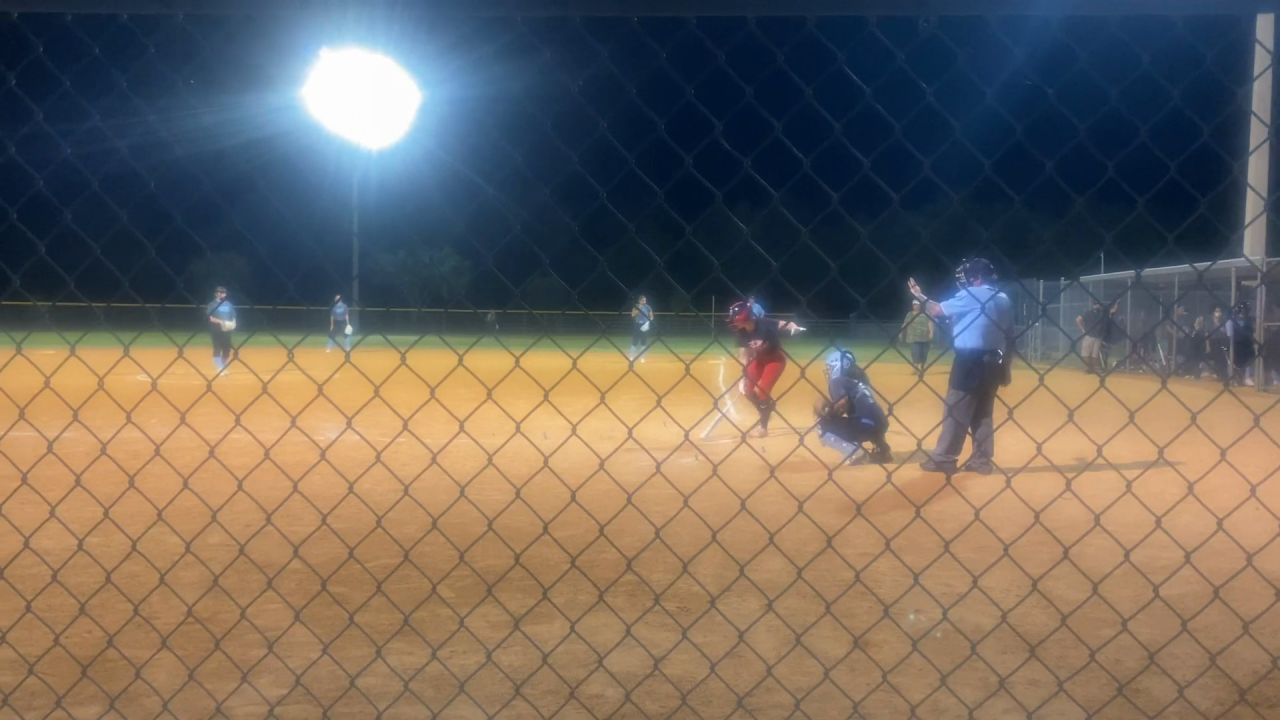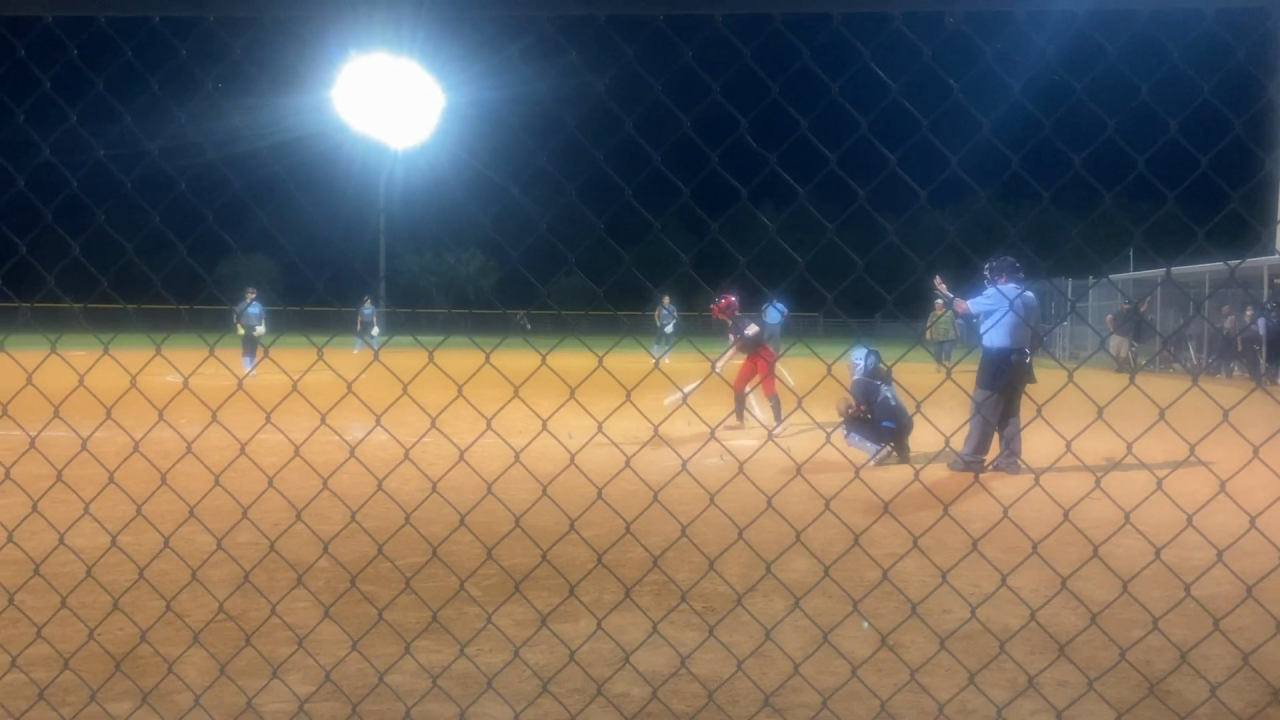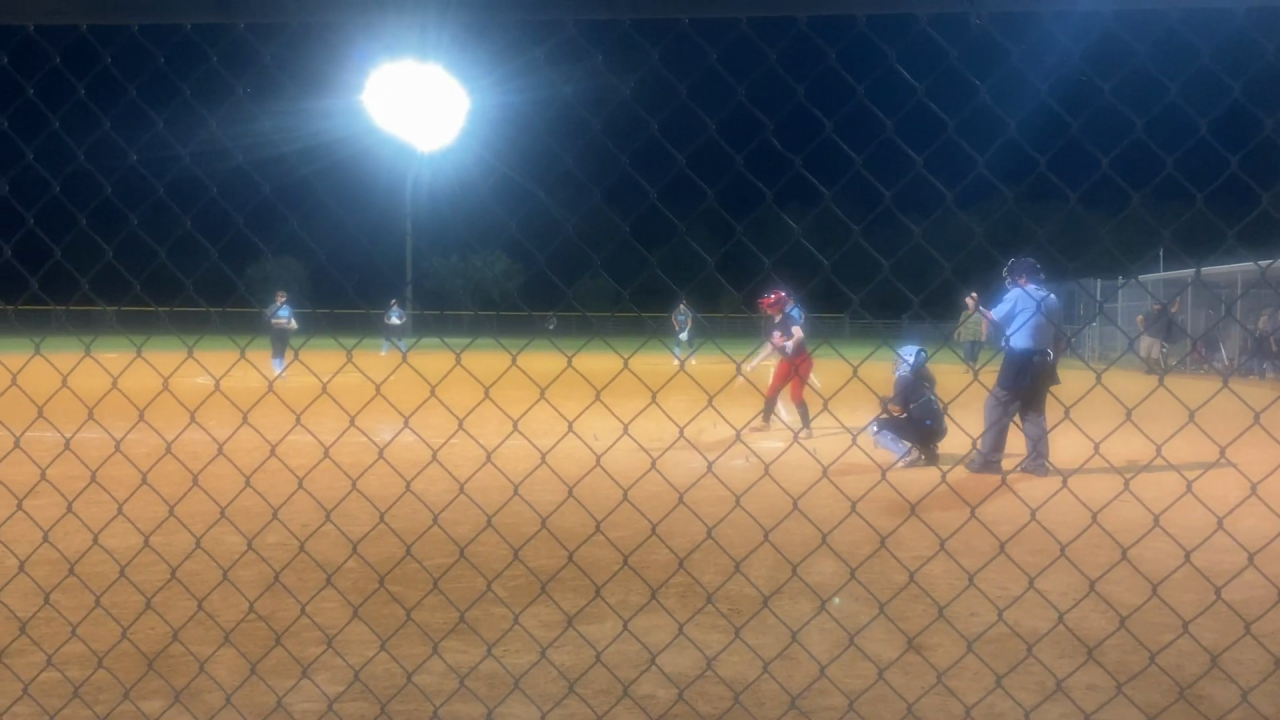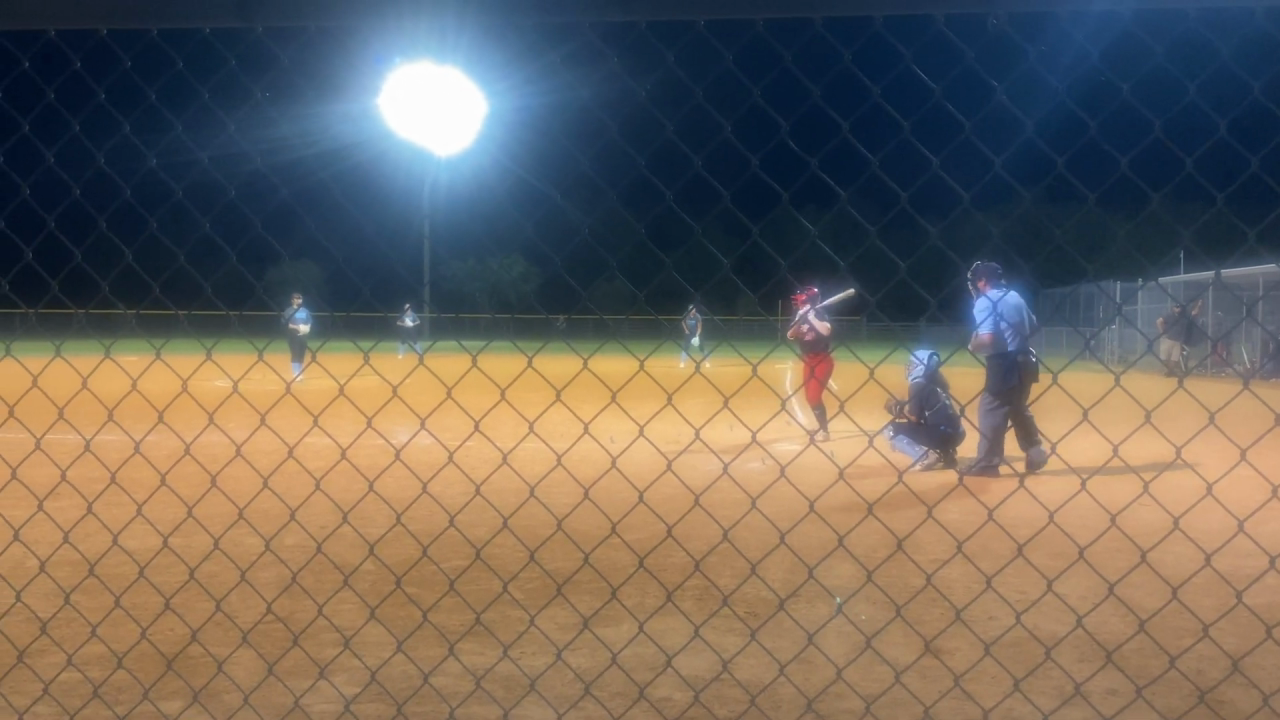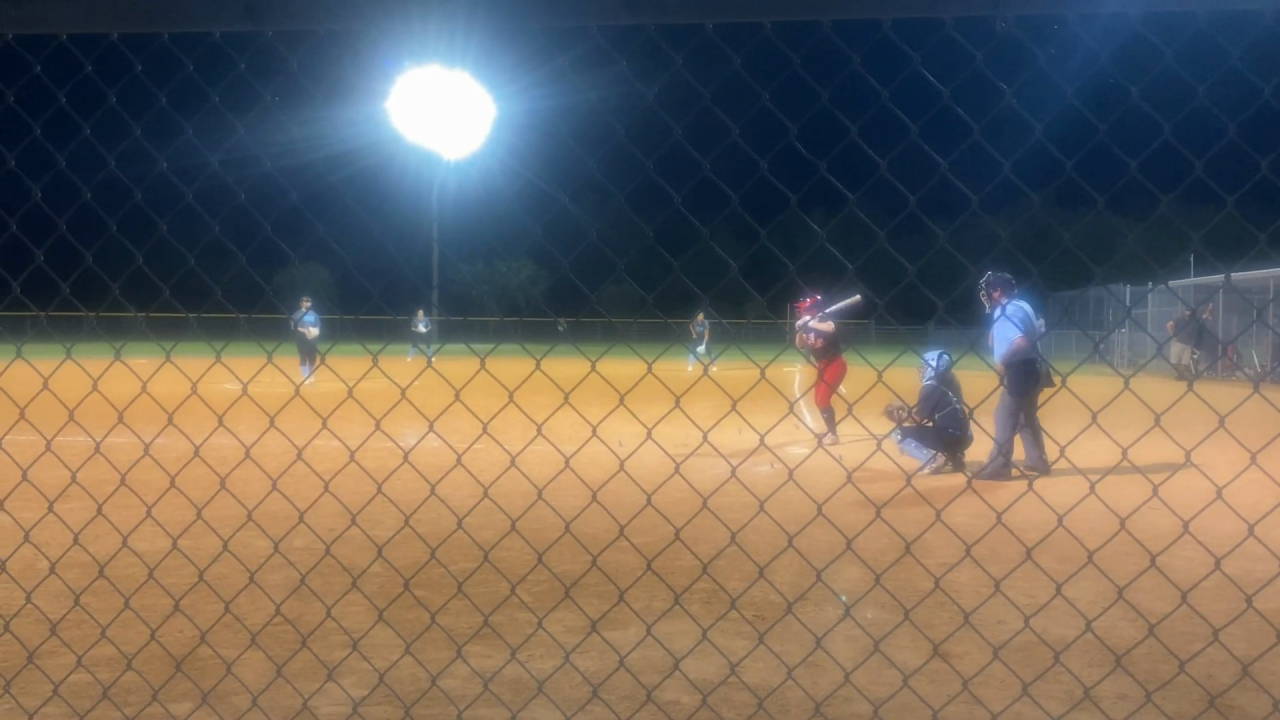
dt=0.7s
person 1, frame 1
left shoulder: (971, 295)
right shoulder: (1004, 300)
left elbow: (936, 311)
right elbow: (1010, 338)
left wrist: (920, 296)
right wrist: (1006, 366)
left hip: (970, 361)
right hip: (993, 362)
left knee: (956, 411)
right knee: (983, 413)
left ankle: (943, 459)
right ankle: (982, 460)
person 1, frame 2
left shoulder: (998, 293)
right shoulder: (1031, 298)
left elbow: (963, 308)
right elbow: (1036, 336)
left wrist: (946, 293)
right wrist: (1027, 360)
left hip: (997, 360)
right hip: (1020, 361)
left knee: (983, 410)
right knee: (1010, 412)
left ankle: (971, 458)
right ankle: (1009, 459)
person 1, frame 3
left shoulder: (1018, 295)
right shoulder: (1052, 299)
left elbow: (992, 318)
right elbow: (1060, 338)
left wrist: (975, 306)
right wrist: (1052, 363)
left hip: (1019, 362)
right hip: (1043, 362)
left knee: (997, 407)
right knee: (1035, 413)
left ankle: (988, 459)
right ankle: (1037, 461)
person 1, frame 4
left shoulder: (984, 302)
right shoulder: (1016, 297)
left elbow: (987, 339)
right elbow: (1034, 328)
left wrist: (974, 346)
left hip: (1003, 365)
right hip: (1025, 362)
left knee: (991, 412)
right knee: (1019, 411)
left ankle: (987, 463)
right ankle: (1036, 456)
person 1, frame 5
left shoulder: (1006, 310)
right shoulder: (1022, 306)
left elbow: (1021, 343)
left wrist: (1003, 362)
left hip: (1020, 371)
right hip: (1031, 369)
left knee: (1005, 416)
right knee: (1027, 416)
left ankle: (998, 466)
right ankle: (1038, 461)
